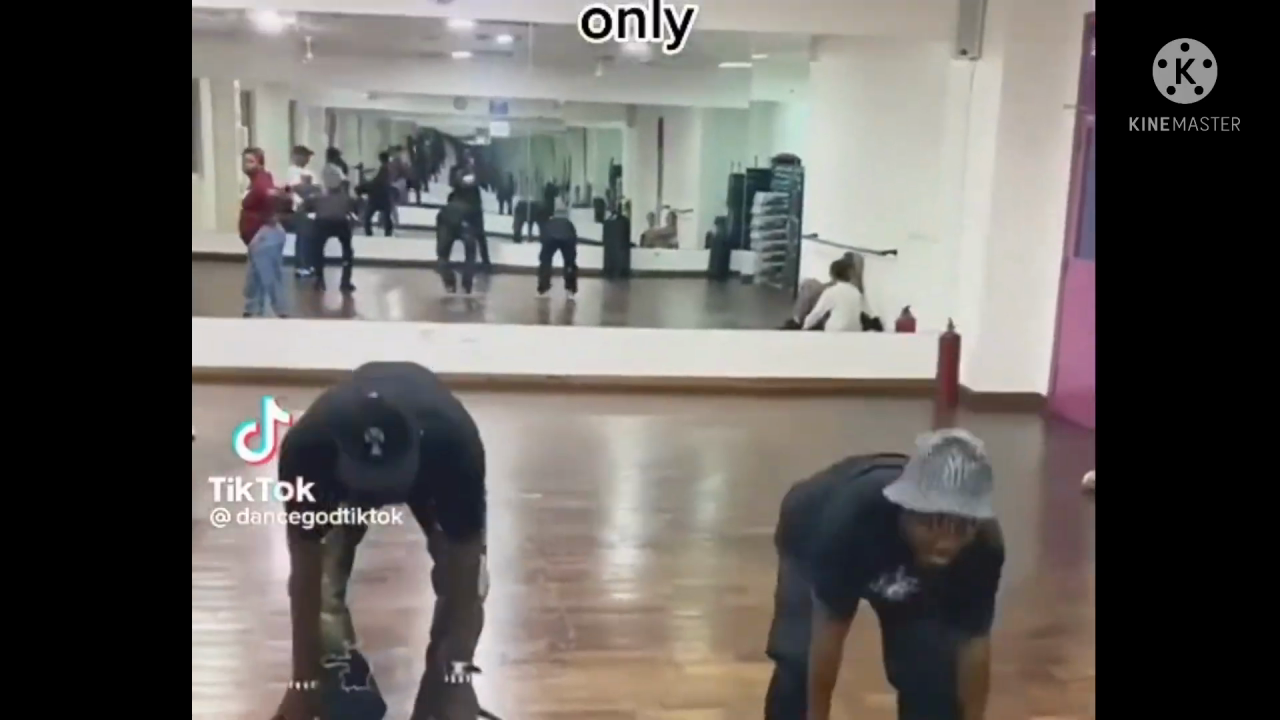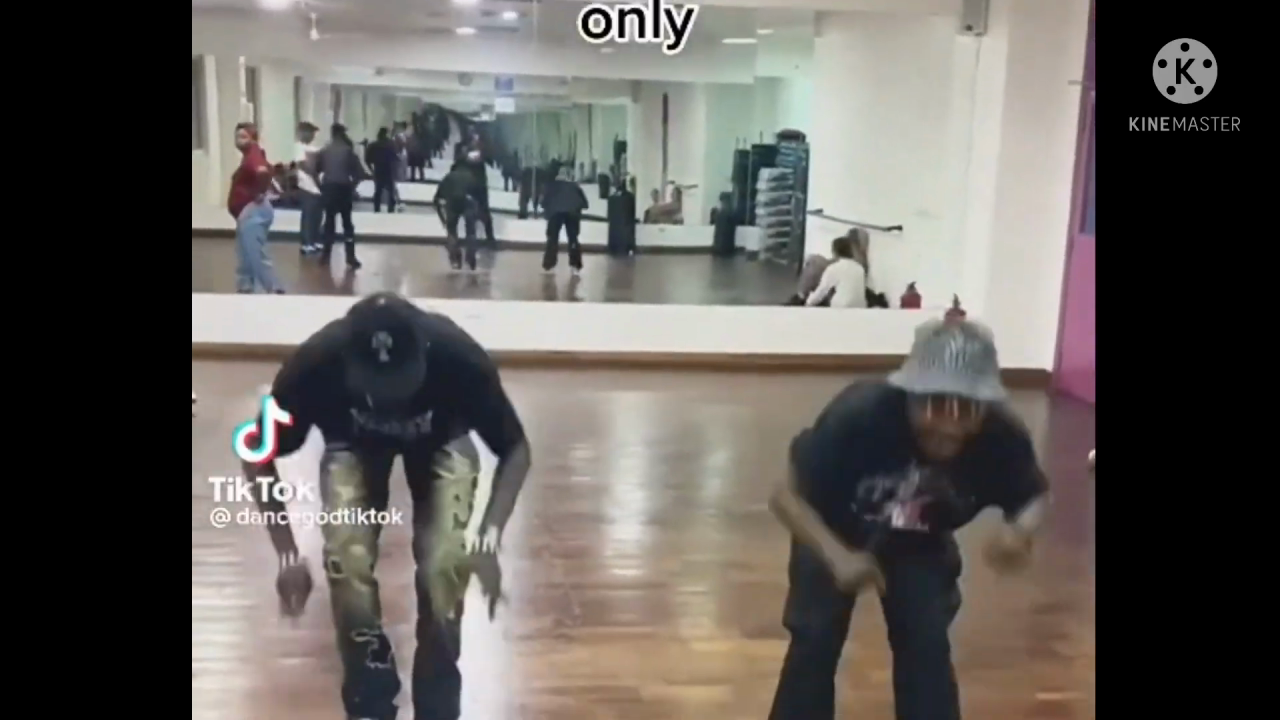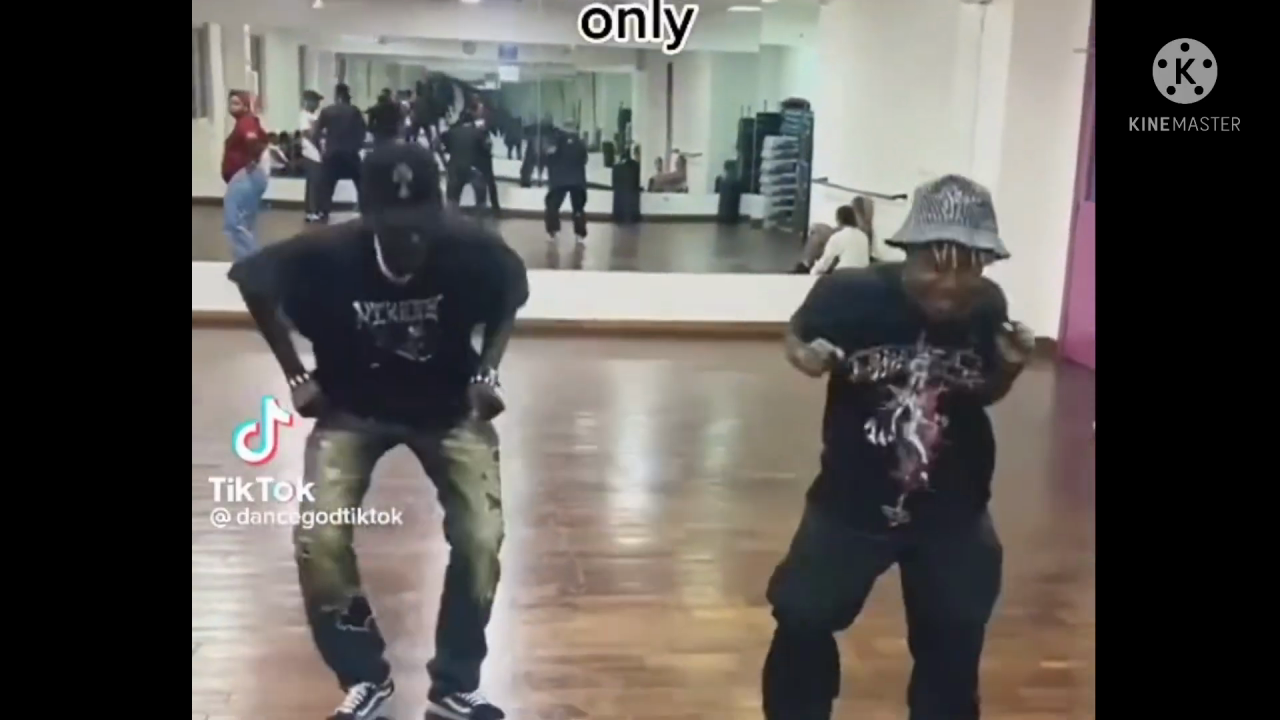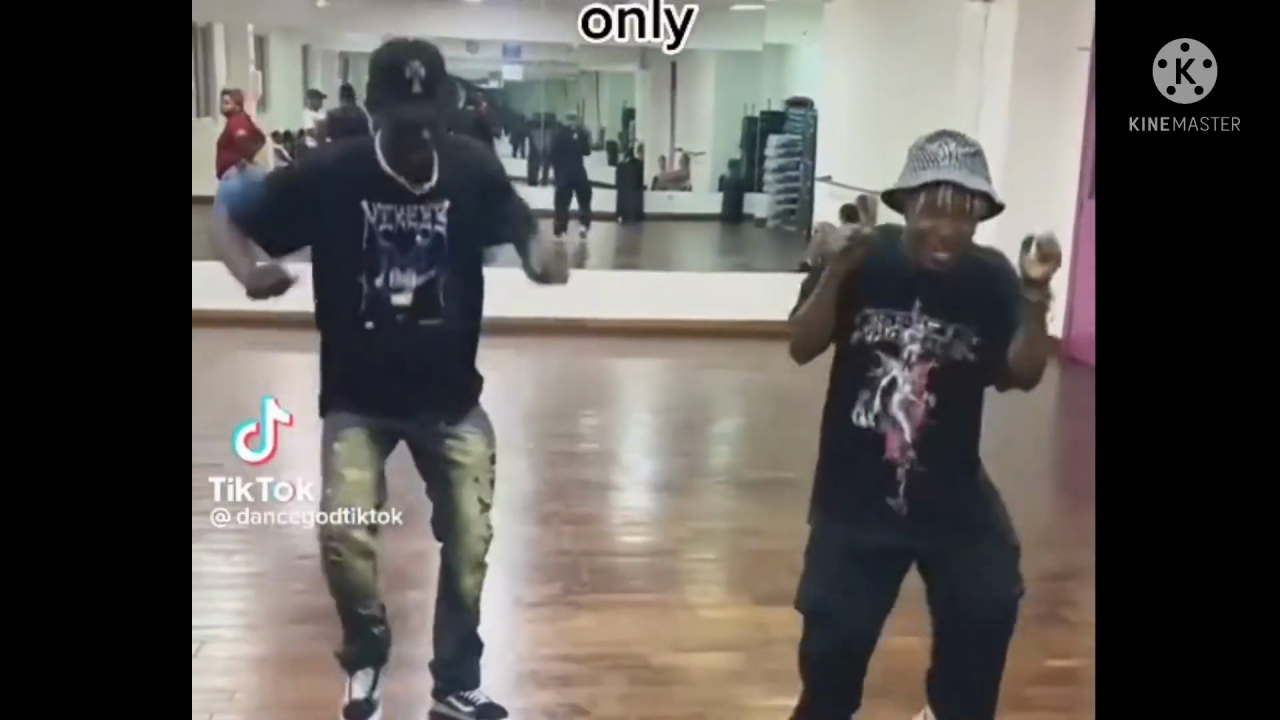
dt=0.2s
person 1, frame 1
left shoulder: (450, 439)
right shoulder: (313, 440)
left elbow: (463, 558)
right elbow: (304, 567)
left wrist: (457, 677)
right wrist: (301, 682)
left hip: (429, 476)
left knee: (466, 581)
right knee: (322, 588)
person 1, frame 2
left shoulder: (459, 360)
right shoulder: (315, 365)
left elbow: (515, 449)
right elbow: (264, 459)
left wrist: (489, 535)
right wrist: (287, 553)
left hip: (441, 439)
right hip: (353, 441)
left knee: (441, 568)
right knee: (347, 560)
person 1, frame 3
left shoulder: (472, 248)
right shoulder: (324, 253)
left elbow: (514, 297)
right elbow: (250, 281)
left wrist: (487, 376)
right wrist: (296, 376)
left hip: (446, 408)
right hip: (351, 409)
left knee: (480, 539)
right knee: (318, 539)
person 1, frame 4
left shoulder: (476, 171)
right shoulder: (326, 173)
left elbow: (523, 231)
right elbow: (232, 222)
left wrist: (540, 259)
right wrist: (251, 271)
left hip: (451, 399)
right hip: (356, 400)
left knee: (467, 545)
right knee: (345, 540)
right ankle: (366, 662)
person 2, frame 1
left shoulder: (981, 546)
right shoulder: (853, 516)
left elbow: (974, 644)
right elbow: (828, 635)
right hip: (812, 549)
left knee: (930, 675)
right knee: (796, 665)
person 2, frame 2
left shoulder: (1003, 436)
right shoulder: (859, 414)
left elbow: (1033, 496)
right elbow: (788, 495)
left wrist: (1020, 530)
right wrist: (836, 556)
right hip: (836, 526)
left knee: (926, 648)
right knee: (814, 637)
person 2, frame 3
left shoulder: (988, 306)
right shoulder: (853, 293)
left elbow: (990, 393)
right elbow: (795, 339)
left wrist: (1010, 367)
right wrist: (807, 357)
left hip: (950, 510)
right hip: (850, 498)
left knee: (953, 633)
right knee: (804, 616)
person 2, frame 4
left shoulder: (992, 276)
right shoulder: (864, 260)
left elbow: (1021, 376)
right elbow: (801, 348)
left wrist: (1036, 296)
right wrist: (836, 273)
left hip: (956, 492)
right hip: (857, 490)
left knee: (986, 614)
right knee: (836, 634)
